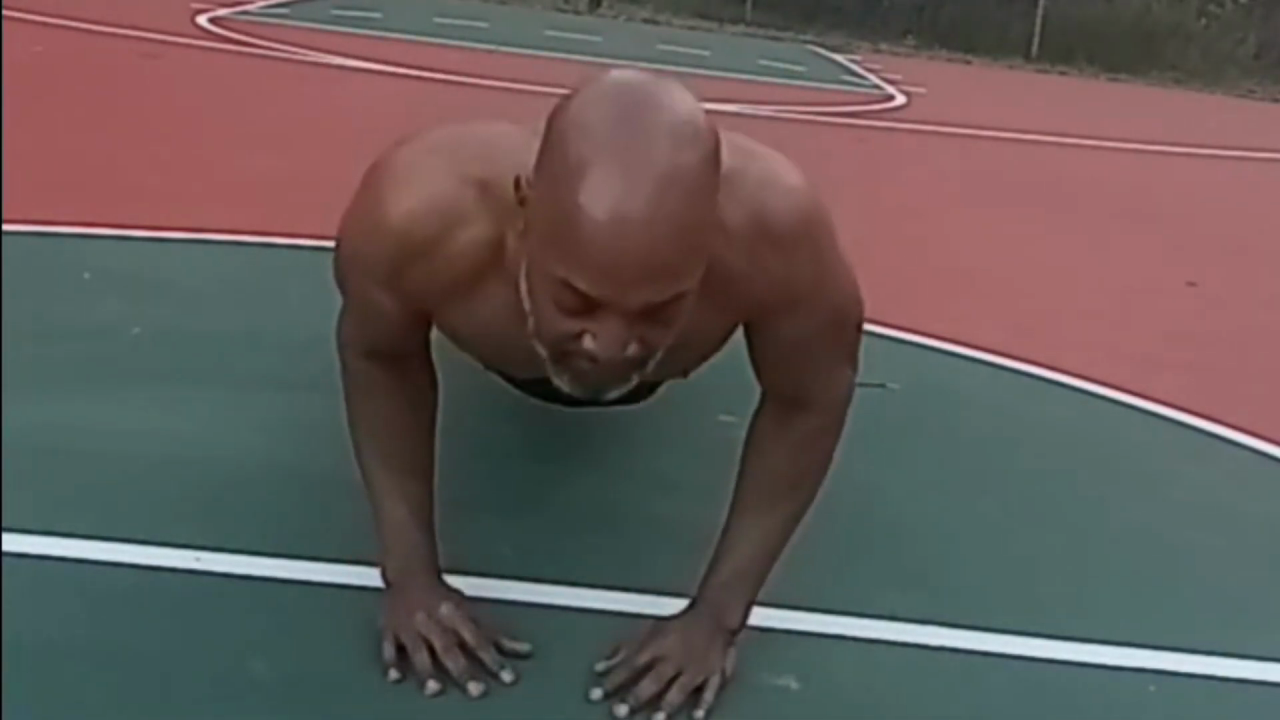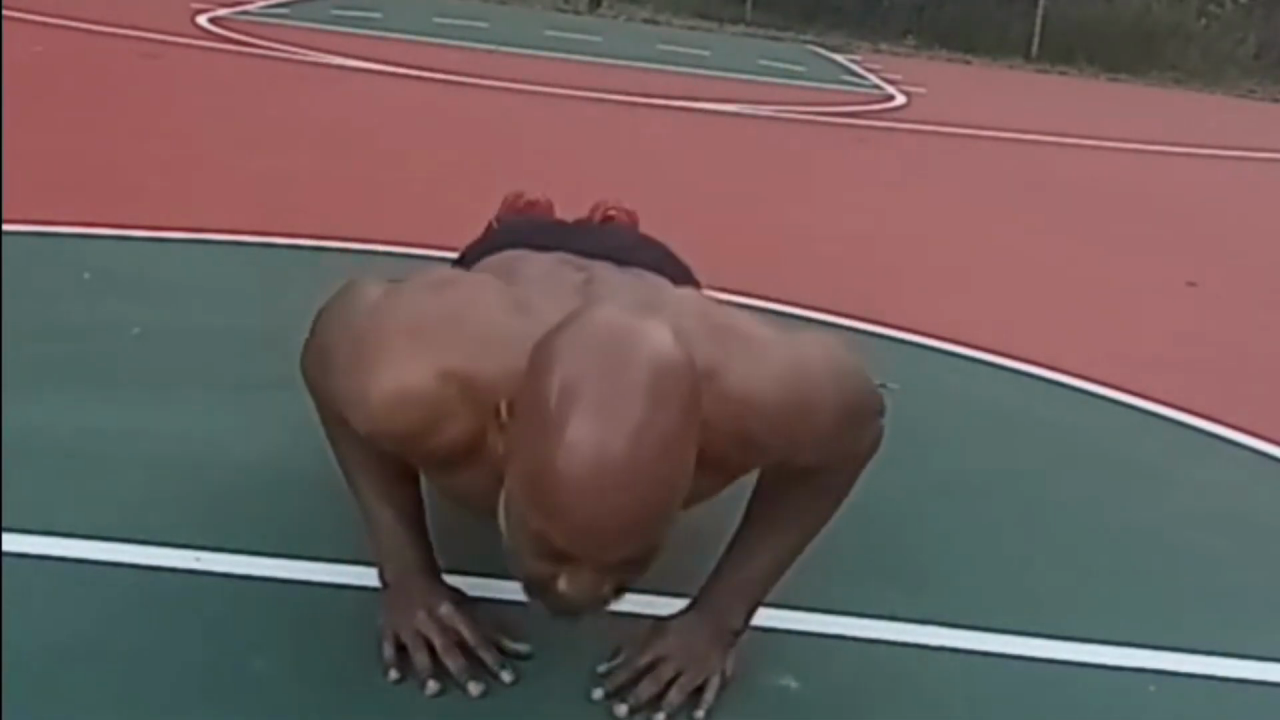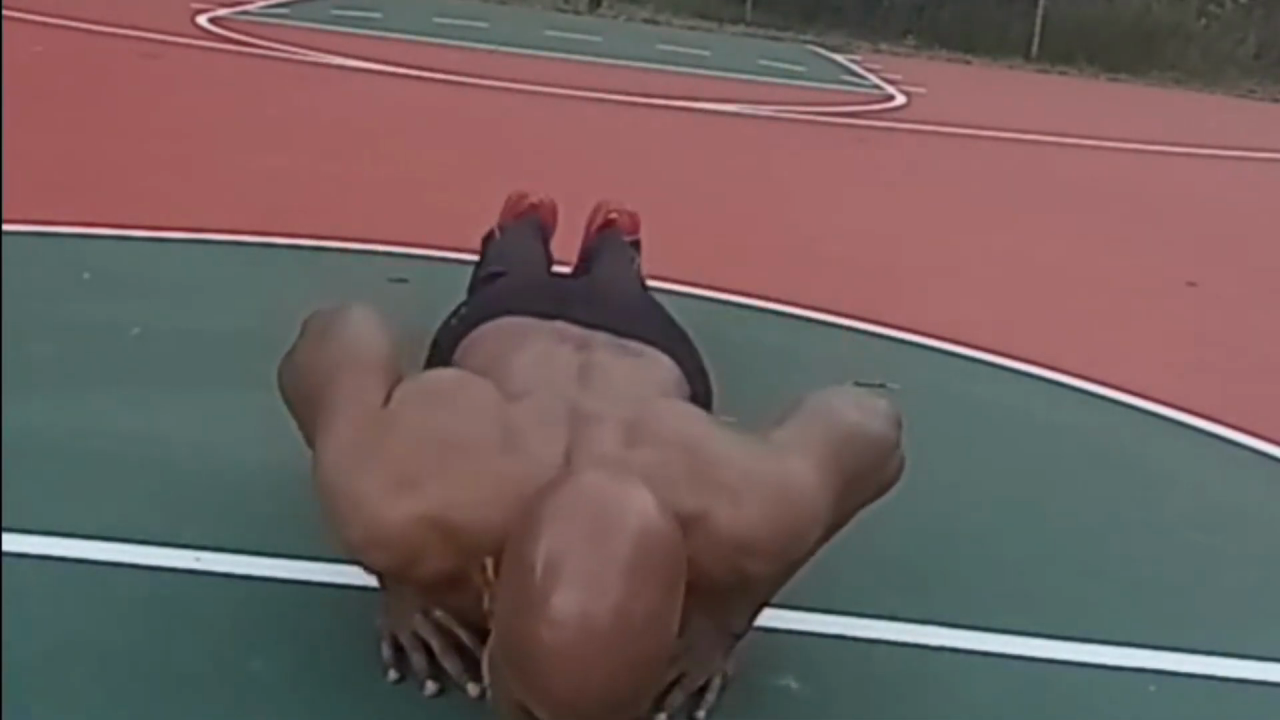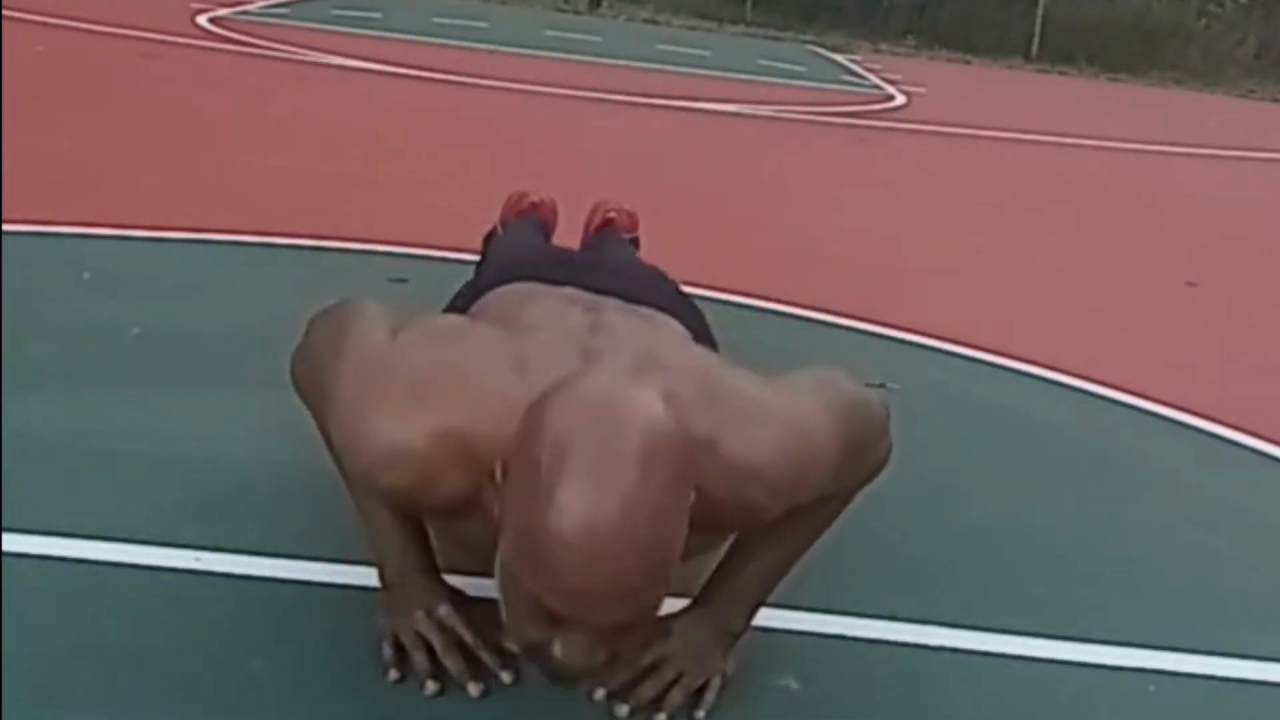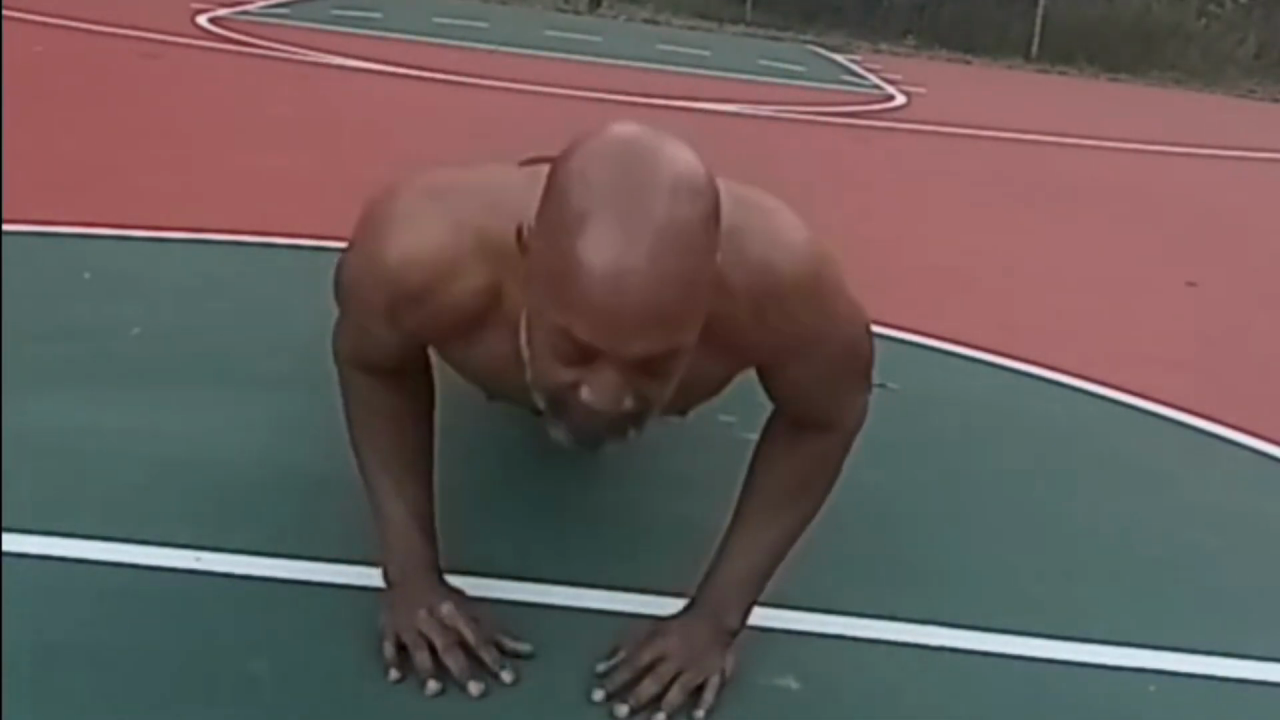
dt=0.2s
person 1, frame 1
left shoulder: (775, 227)
right shoulder: (419, 213)
left elbow: (811, 400)
right elbow: (377, 355)
left wrist: (721, 613)
right wrist: (408, 575)
person 1, frame 2
left shoulder: (755, 398)
right shoulder: (411, 390)
left elbow: (857, 432)
right elbow: (329, 376)
left wrist: (719, 620)
right wrist: (405, 580)
left ankle: (615, 232)
right ankle: (518, 226)
person 1, frame 3
left shoulder: (744, 523)
right shoulder: (405, 516)
left elbow: (877, 434)
left wrist: (723, 624)
right wrist: (405, 589)
left hip: (651, 352)
left ankle: (613, 236)
right ankle: (523, 224)
person 1, frame 4
left shoulder: (750, 463)
right shoulder: (412, 442)
left elbow: (868, 426)
right elbow: (332, 336)
left wrist: (720, 623)
right wrist: (405, 580)
left hip: (656, 326)
right hip: (501, 315)
right ankle: (523, 227)
person 1, frame 5
left shoulder: (778, 274)
right shoulder: (420, 252)
left elbow: (824, 420)
right elbow: (369, 366)
left wrist: (718, 616)
right wrist: (408, 573)
